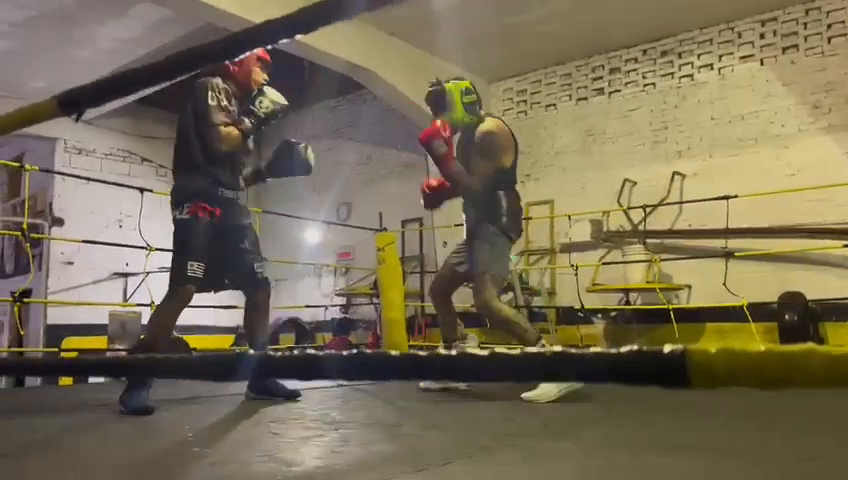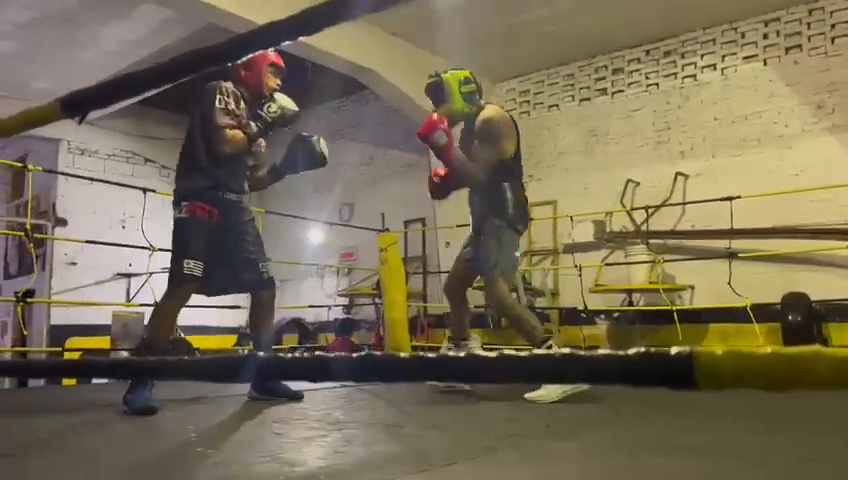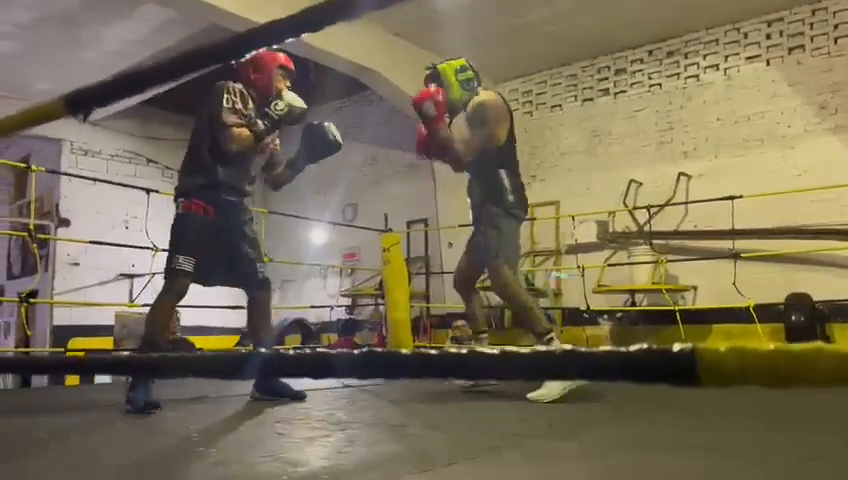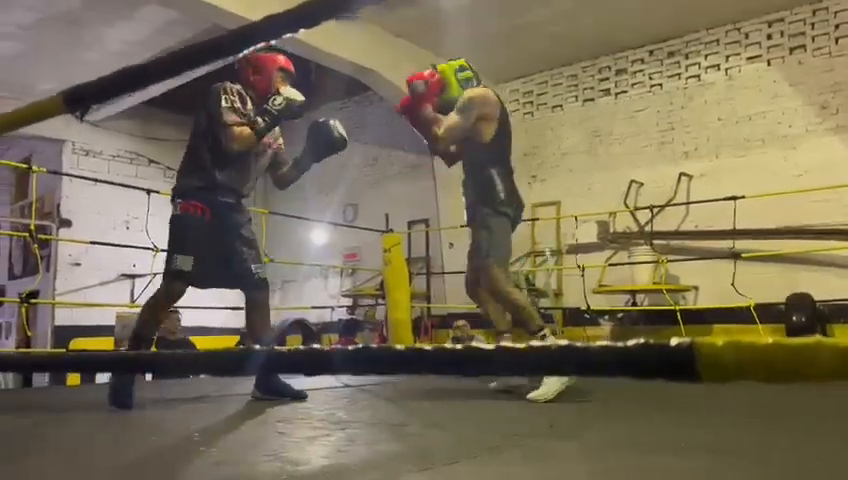
dt=0.1s
person 1, frame 1
left shoulder: (242, 109)
right shoulder: (211, 87)
right elbow: (220, 141)
left wrist: (272, 167)
right wrist: (256, 116)
left hip: (230, 208)
right hip: (198, 203)
left knee: (259, 288)
right knee: (182, 291)
left ankle: (258, 376)
right ankle: (137, 383)
person 1, frame 2
left shoulder: (251, 113)
right shoulder: (220, 91)
left elbow: (252, 179)
right elbow: (225, 143)
left wrist: (288, 163)
right wrist: (264, 120)
left hip: (234, 209)
right hip: (201, 204)
left knee: (265, 289)
right knee: (181, 289)
left ankle: (263, 377)
right ankle: (140, 383)
person 1, frame 3
left shoulder: (266, 119)
right shoulder: (229, 92)
left elbow: (275, 180)
right elbow: (233, 141)
left wrist: (307, 153)
right wrist: (272, 118)
left hip: (235, 208)
right hip: (201, 202)
left knee: (260, 290)
right knee: (177, 284)
left ankle: (264, 377)
right ankle: (142, 379)
person 1, frame 4
left shoulder: (266, 124)
right shoulder: (227, 92)
left elbow: (281, 179)
right elbow: (233, 140)
left wrist: (312, 152)
right wrist: (271, 114)
left hip: (233, 209)
right hip: (198, 204)
left knee: (258, 289)
right knee: (174, 286)
left ankle: (264, 375)
right ankle: (129, 370)
person 2, frame 1
left shoulder: (490, 131)
right shoulder: (464, 137)
left elbow: (474, 187)
left wrist: (442, 155)
right wrist: (441, 189)
left hip: (496, 225)
right hip: (479, 227)
left knee: (486, 301)
right knee: (439, 290)
person 2, frame 2
left shoulder: (491, 119)
right shoulder: (469, 127)
left elbow: (477, 176)
left wrist: (442, 146)
right wrist: (446, 180)
left hip: (502, 218)
right hip: (485, 219)
left knee: (498, 297)
right knee: (454, 286)
person 2, frame 3
left shoulder: (485, 102)
right shoulder: (471, 115)
left elbow: (463, 153)
right elbow: (461, 162)
left wrist: (434, 119)
right wrist: (436, 146)
left hip: (501, 204)
right hip: (490, 206)
left knee: (505, 283)
right knee: (463, 280)
person 2, frame 4
left shoulder: (478, 97)
right shoulder: (469, 110)
left elbow: (442, 137)
right elbow: (450, 155)
left wrist: (423, 104)
right wrist: (420, 114)
left hip: (492, 204)
right hip: (486, 204)
left knee: (494, 283)
right knee: (477, 285)
